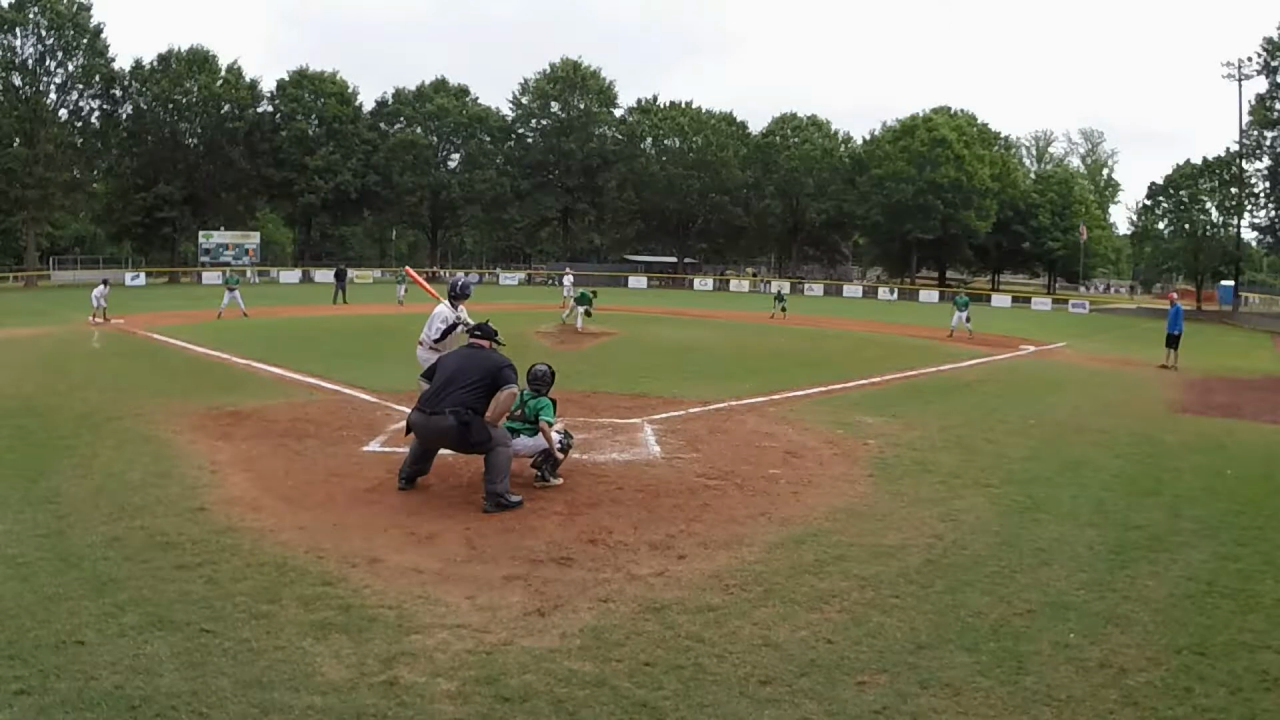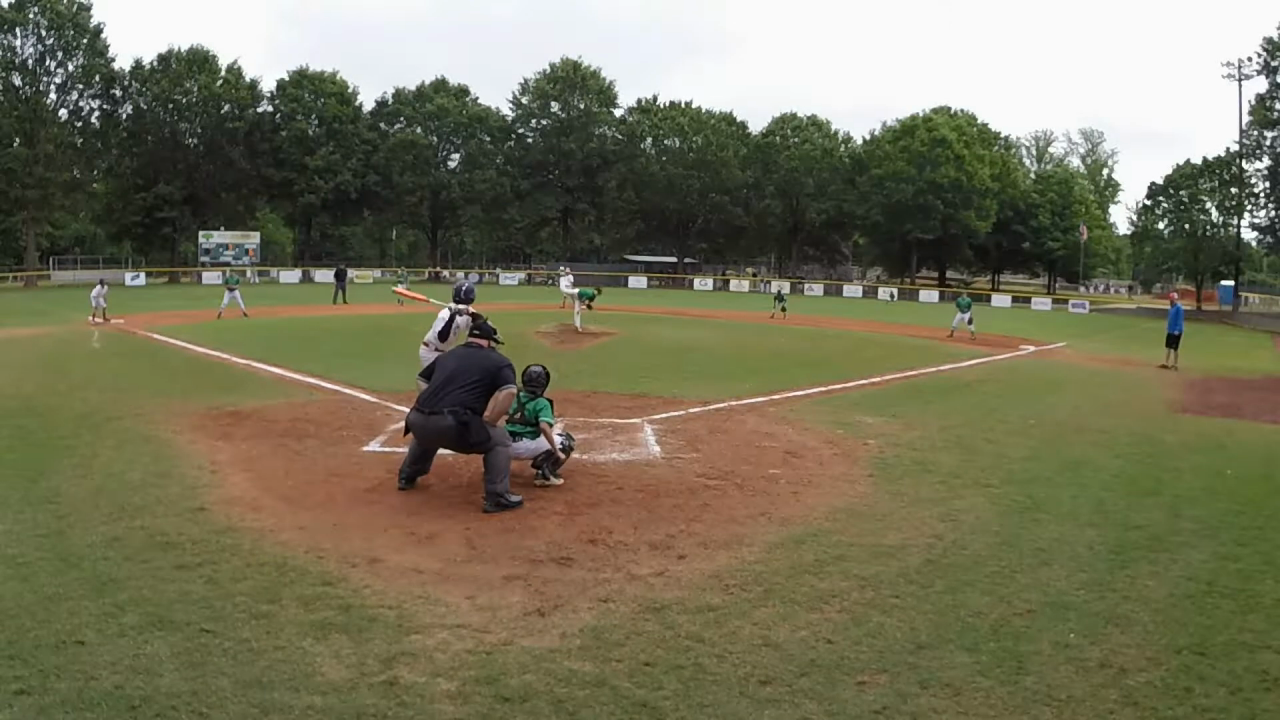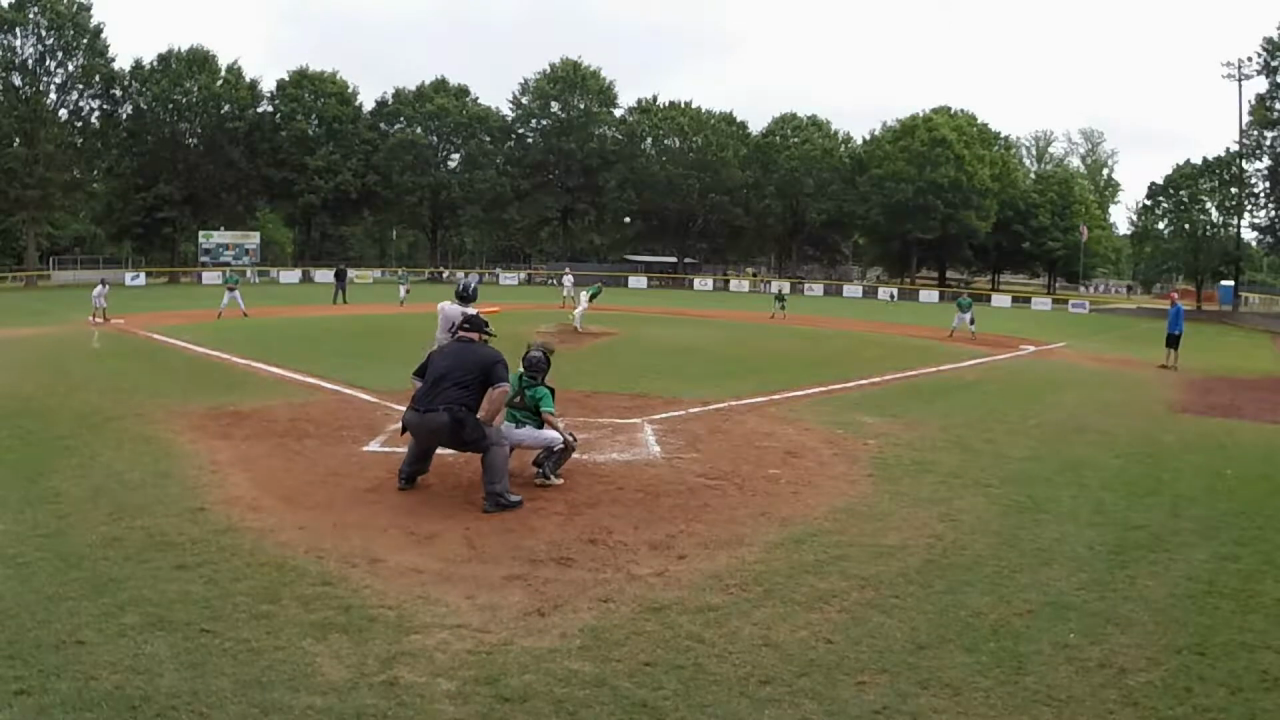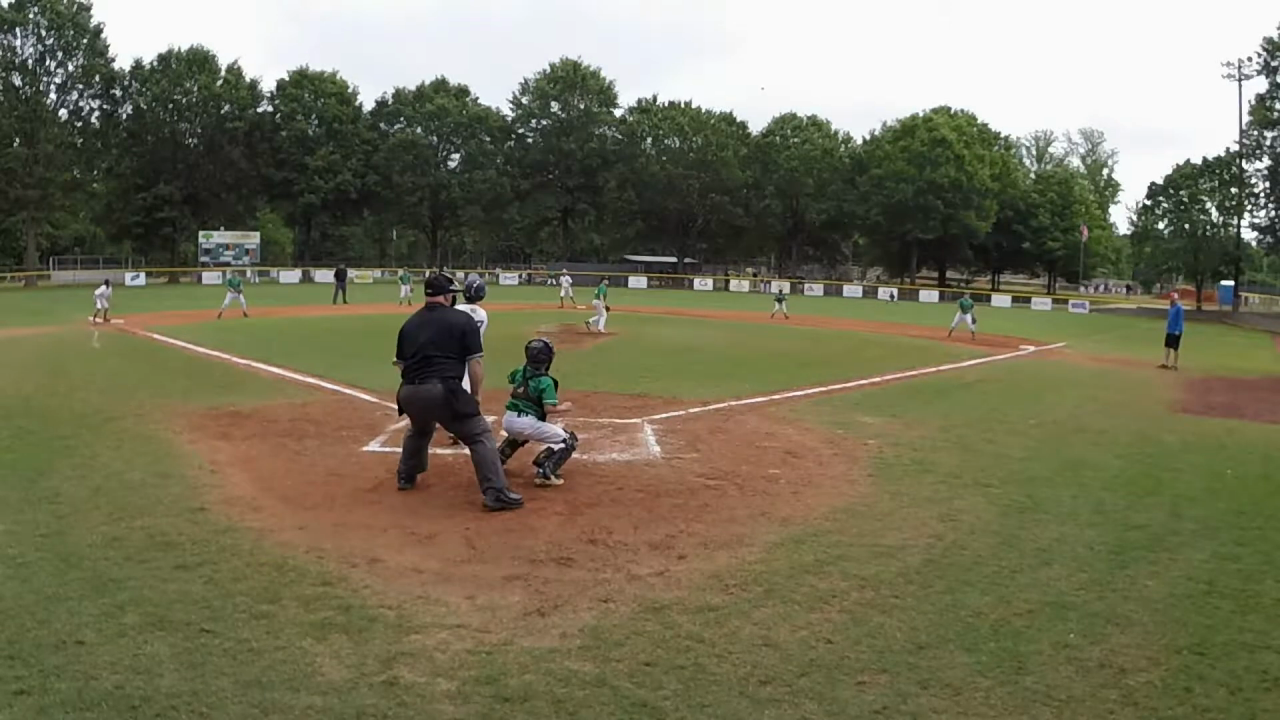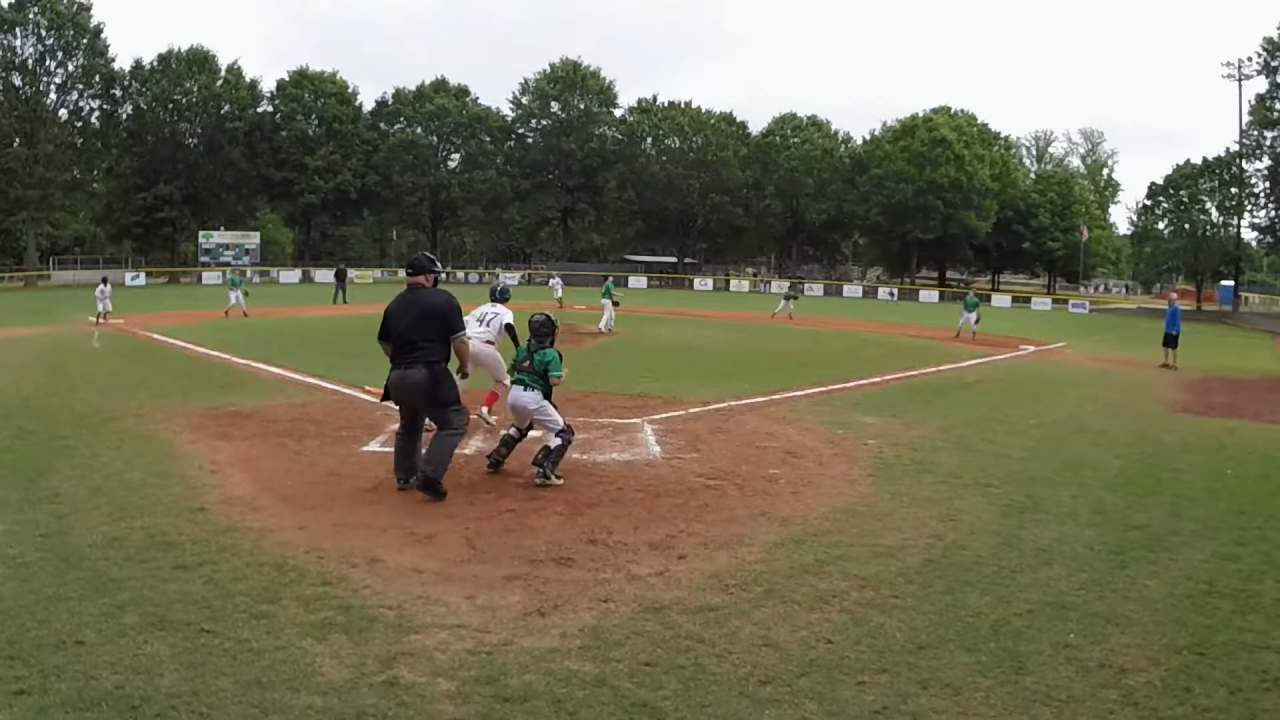
dt=0.3s
person 1, frame 1
left shoulder: (449, 356)
right shoulder: (499, 361)
left elbow: (424, 381)
right elbow: (511, 392)
right wrist: (489, 423)
left hip: (420, 421)
right hip: (453, 425)
right knee: (501, 440)
left ankle: (407, 477)
right ankle: (497, 498)
person 1, frame 2
left shoulder: (448, 355)
right shoulder: (498, 361)
left elbow: (422, 380)
right elbow: (509, 392)
right wrist: (488, 422)
left hip: (418, 421)
right hip: (452, 425)
right knee: (500, 440)
left ankle: (407, 477)
right ankle: (497, 497)
person 1, frame 3
left shoulder: (439, 351)
right shoulder: (491, 355)
left elbow: (417, 381)
right elbow: (501, 391)
right wrist: (487, 421)
left hip: (414, 419)
right hip: (448, 421)
right knee: (496, 440)
left ankle: (406, 477)
right ankle: (497, 497)
person 1, frame 4
left shoulder: (410, 323)
right shoulder: (462, 320)
left elbow: (401, 362)
right elbow: (475, 361)
right wrist: (475, 394)
left hip: (409, 392)
right hip: (442, 391)
left knee: (419, 429)
right knee: (480, 435)
left ankle: (406, 476)
right ankle: (496, 492)
person 1, frame 5
left shoulder: (394, 305)
right shoulder: (443, 299)
left elbow: (384, 343)
right elbow: (459, 339)
right wrist: (465, 365)
left hip: (398, 376)
right hip: (429, 375)
left knee: (408, 427)
right knee: (454, 423)
left ankle: (404, 478)
right ankle: (427, 477)
